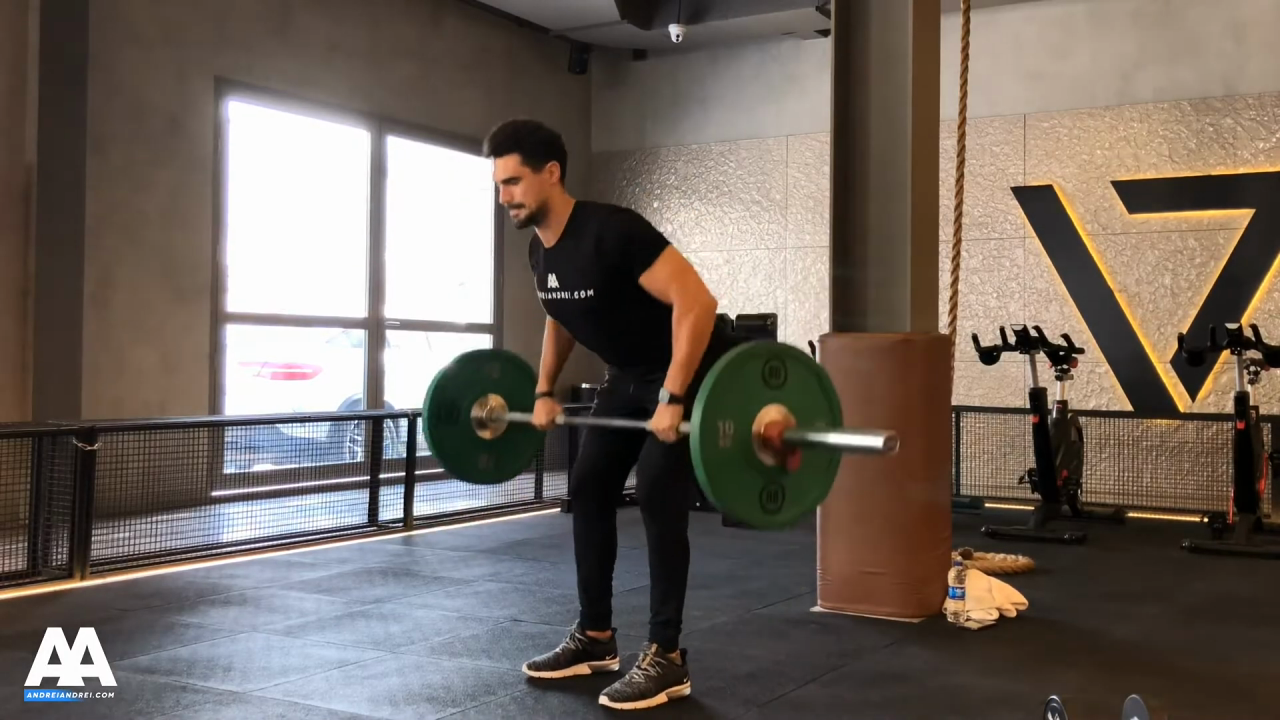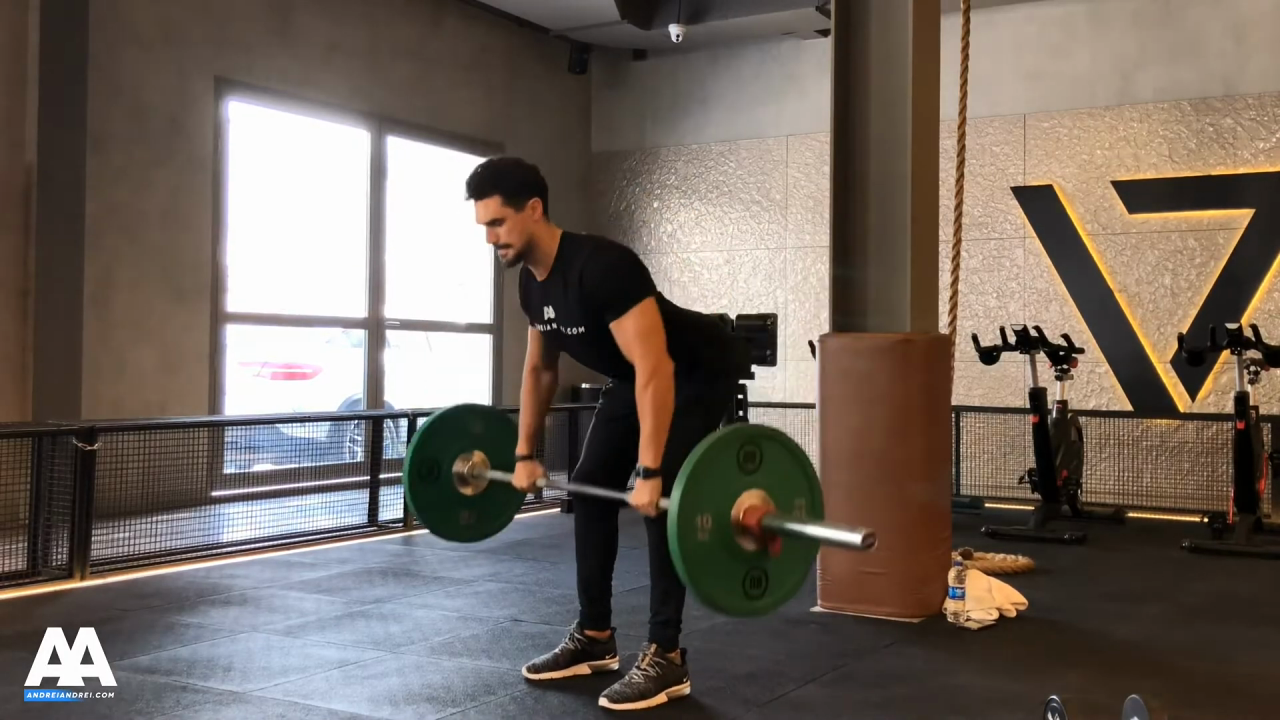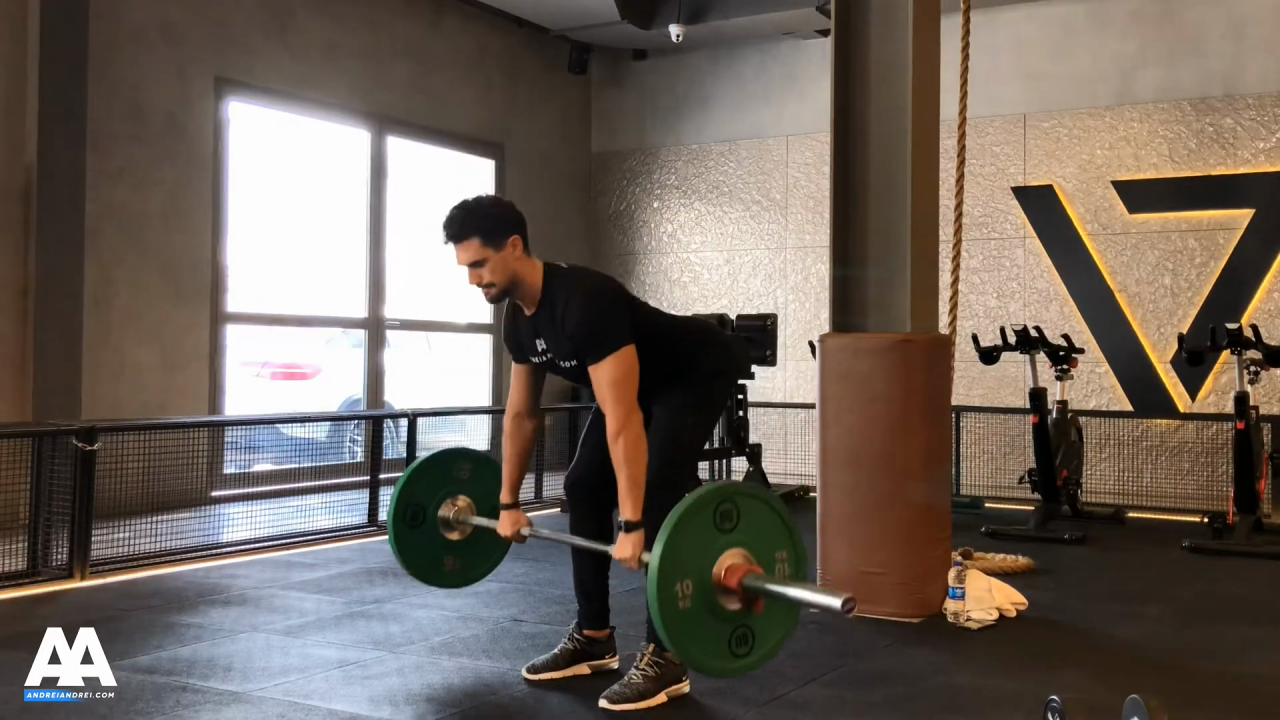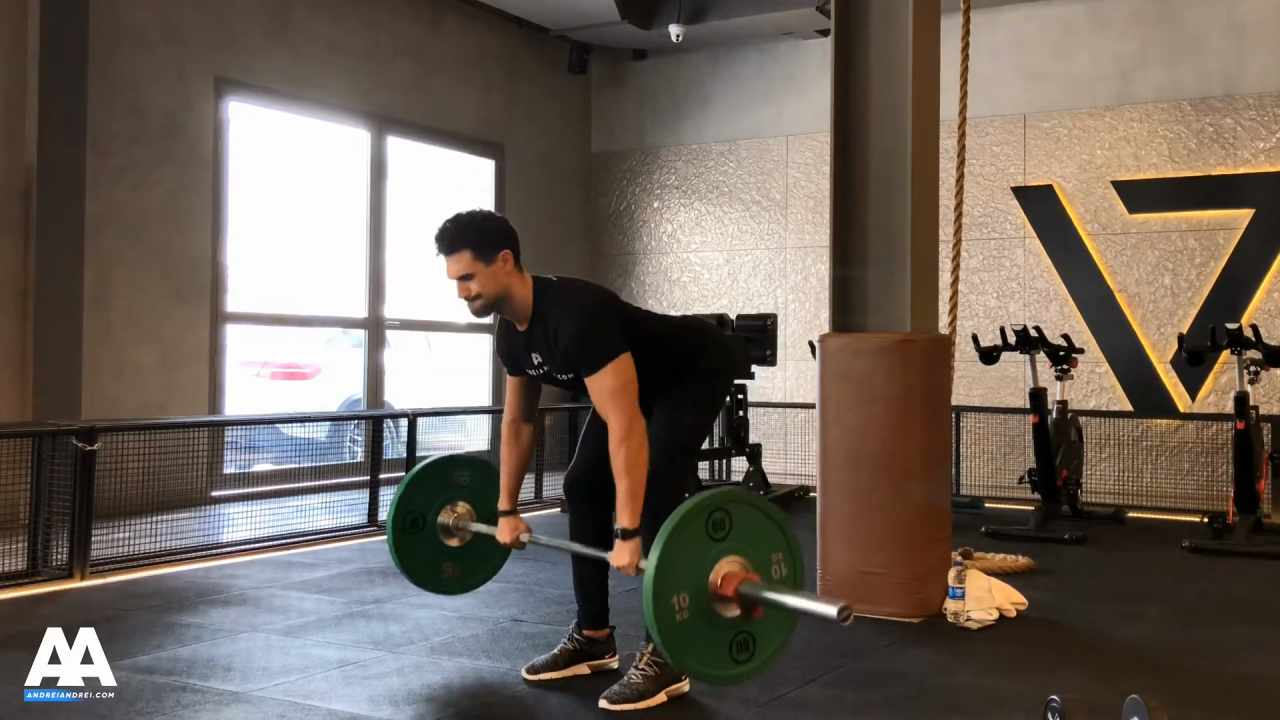
dt=0.3s
person 1, frame 1
left shoulder: (612, 231)
right shoulder: (540, 250)
left elbow: (696, 302)
right elbow: (560, 321)
left wrist: (673, 401)
right wrist: (545, 392)
left hip: (689, 369)
right hip: (629, 373)
left knee: (658, 494)
right knee: (588, 489)
left ankle: (666, 658)
right ankle: (595, 637)
person 1, frame 2
left shoulder: (601, 267)
right shoulder: (531, 284)
left elbow: (655, 368)
right elbow: (539, 370)
left wrist: (650, 472)
right wrist: (525, 453)
left hip: (698, 371)
right hip: (630, 377)
left knee: (661, 500)
right knee: (590, 490)
left ankle: (665, 658)
right ankle: (594, 636)
person 1, frame 3
left shoulder: (585, 302)
right shoulder: (518, 320)
left elbow: (623, 421)
right elbow: (521, 414)
left wrist: (631, 527)
right wrist: (508, 503)
left hip: (698, 372)
right hip: (643, 377)
left knee: (657, 492)
right knee: (583, 487)
left ankle: (664, 657)
right ankle: (593, 635)
person 1, frame 4
left shoulder: (578, 315)
right shoulder: (511, 333)
left elbow: (625, 428)
right elbow: (518, 423)
left wrist: (628, 534)
right wrist: (507, 510)
left hip: (696, 371)
right hip: (640, 378)
left knee: (656, 493)
right knee: (582, 487)
left ankle: (664, 657)
right ankle: (593, 636)
